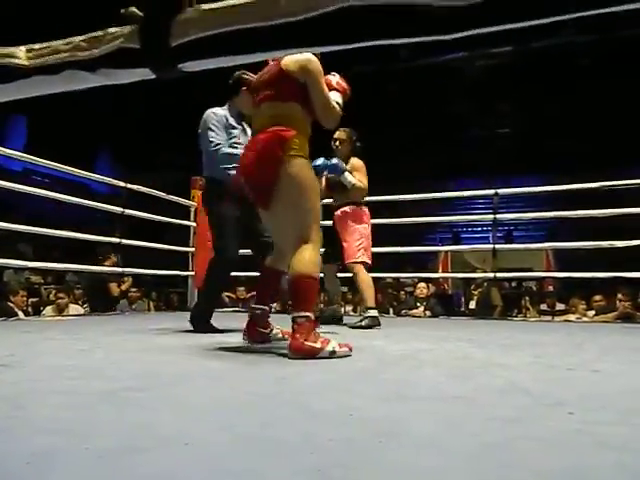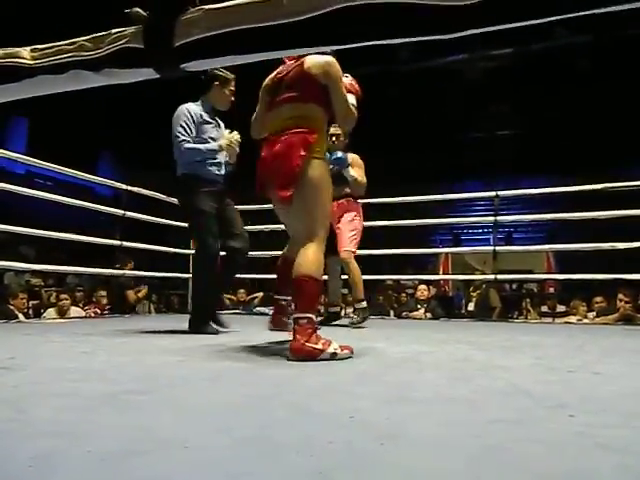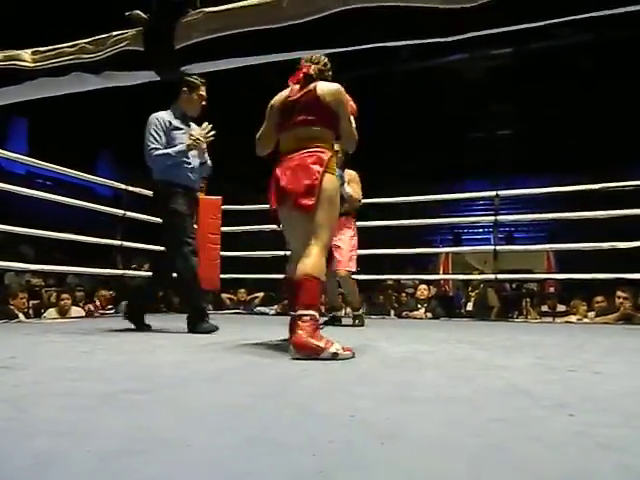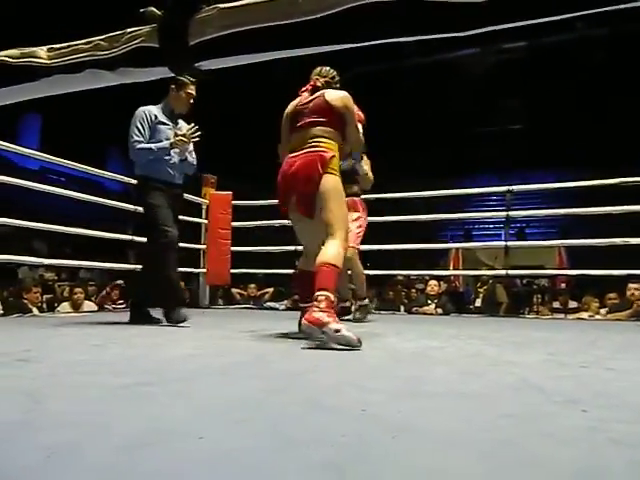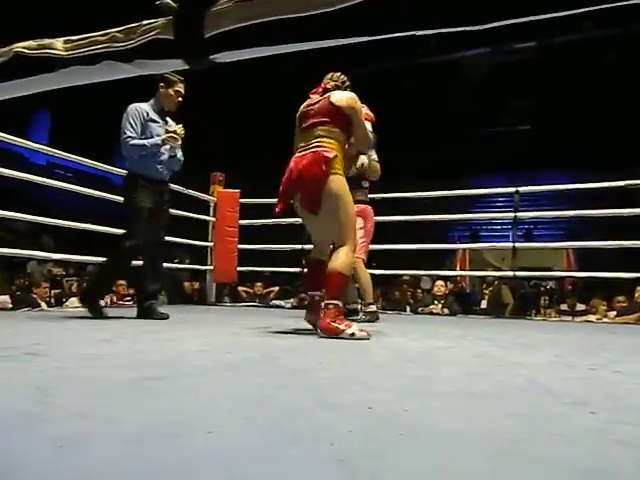
dt=0.2s
person 1, frame 1
left shoulder: (265, 74)
right shoulder: (306, 60)
right elbow: (329, 118)
right wrist: (337, 92)
left hip: (259, 156)
right hip: (285, 152)
left knee: (285, 245)
right knee: (310, 238)
left ankle: (258, 322)
right ankle: (304, 334)
person 1, frame 2
left shoulder: (274, 76)
right shoulder: (325, 63)
left elbow: (257, 130)
right elbow: (347, 121)
right wrist: (350, 93)
left hip: (272, 157)
right hip: (304, 153)
left knee: (299, 238)
right knee: (315, 239)
left ankle: (281, 311)
right ankle: (305, 334)
person 1, frame 3
left shoulder: (279, 99)
right shoulder: (333, 90)
left elbow: (261, 148)
right elbow: (350, 144)
right wrist: (349, 116)
left hip: (285, 175)
right hip: (316, 169)
left knee: (298, 251)
right knee: (316, 245)
left ankle: (299, 320)
right ankle: (307, 330)
person 1, frame 4
left shoulder: (293, 106)
right shoulder: (341, 97)
left elbow: (283, 153)
right elbow: (356, 148)
right wrist: (356, 123)
left hip: (291, 172)
right hip: (319, 168)
left knee: (310, 248)
right knee: (335, 239)
left ankle: (309, 311)
right ankle: (322, 310)
person 1, frame 5
left shoulder: (306, 105)
right shoulder: (347, 98)
right elbow: (365, 144)
right wrist: (365, 122)
left hip: (298, 171)
right hip: (323, 169)
left knee: (322, 242)
right knee: (347, 243)
left ankle: (314, 306)
right ankle: (331, 317)
person 2, frame 1
left shoulder: (246, 127)
right shoulder: (216, 116)
right elbow: (217, 152)
left hip: (241, 192)
right hip: (220, 192)
left knee: (268, 245)
right knee: (226, 252)
right ankle: (202, 316)
person 2, frame 2
left shoulder: (219, 124)
right shoulder: (188, 111)
right elbow: (182, 150)
left wrist: (230, 154)
right wrist: (218, 146)
left hip: (218, 189)
right hip: (196, 188)
left knee: (239, 243)
right knee: (208, 250)
left ankle: (209, 303)
right ankle: (200, 318)
person 2, frame 3
left shoulder: (196, 129)
right shoulder: (160, 120)
left elbow: (205, 171)
right elbow: (153, 158)
left wrist: (202, 152)
right wrist: (185, 147)
left hip: (189, 195)
right hip: (170, 193)
left knee: (175, 254)
right knee: (185, 251)
left ankle: (137, 306)
right ankle: (197, 316)
person 2, frame 4
left shoulder: (184, 127)
right shoulder: (147, 114)
left elbow: (190, 169)
right elbow: (136, 150)
left wrist: (184, 151)
right wrist: (168, 145)
left hip: (174, 191)
right hip: (152, 187)
left knee: (157, 248)
right knee: (168, 238)
left ankle: (140, 307)
right ankle: (172, 303)
person 2, frame 5
left shoulder: (171, 124)
right shoulder: (138, 111)
left elbow: (176, 166)
right elbow: (128, 146)
left wrist: (175, 148)
right wrist: (160, 141)
left hip: (161, 188)
right hip: (139, 184)
left knee: (155, 245)
right knee: (134, 241)
left ankle: (147, 303)
right ankle: (93, 294)
person 3, frame 1
left shoulder: (355, 164)
right shoulder: (331, 166)
left elbow: (362, 191)
left wrist: (343, 174)
right wrist: (319, 177)
left hip: (354, 217)
right hip: (340, 218)
left knee: (356, 264)
right knee: (328, 267)
left ankle: (371, 313)
person 3, frame 2
left shoulder: (353, 159)
left elbow: (361, 188)
left wrist: (346, 169)
left hip: (349, 209)
right hip: (329, 212)
left knee: (346, 255)
right knee: (331, 262)
left ankle: (360, 305)
right ankle: (333, 309)
person 3, frame 3
left shoulder: (350, 175)
left elbow: (356, 202)
left wrist: (343, 185)
left hip: (344, 225)
left knee: (343, 273)
right knee: (328, 272)
left ankle: (357, 311)
right ankle: (334, 313)
person 3, frame 4
left shoulder: (359, 157)
left elbow: (368, 183)
left wrist: (358, 161)
left hip: (353, 207)
left knee: (349, 253)
left ankle: (362, 302)
right ankle: (344, 303)
person 3, frame 5
left shoulder: (363, 161)
left elbow: (375, 175)
left wrist: (369, 147)
left hip: (360, 212)
left knee: (355, 260)
left ankle: (370, 308)
right ankle: (351, 305)
